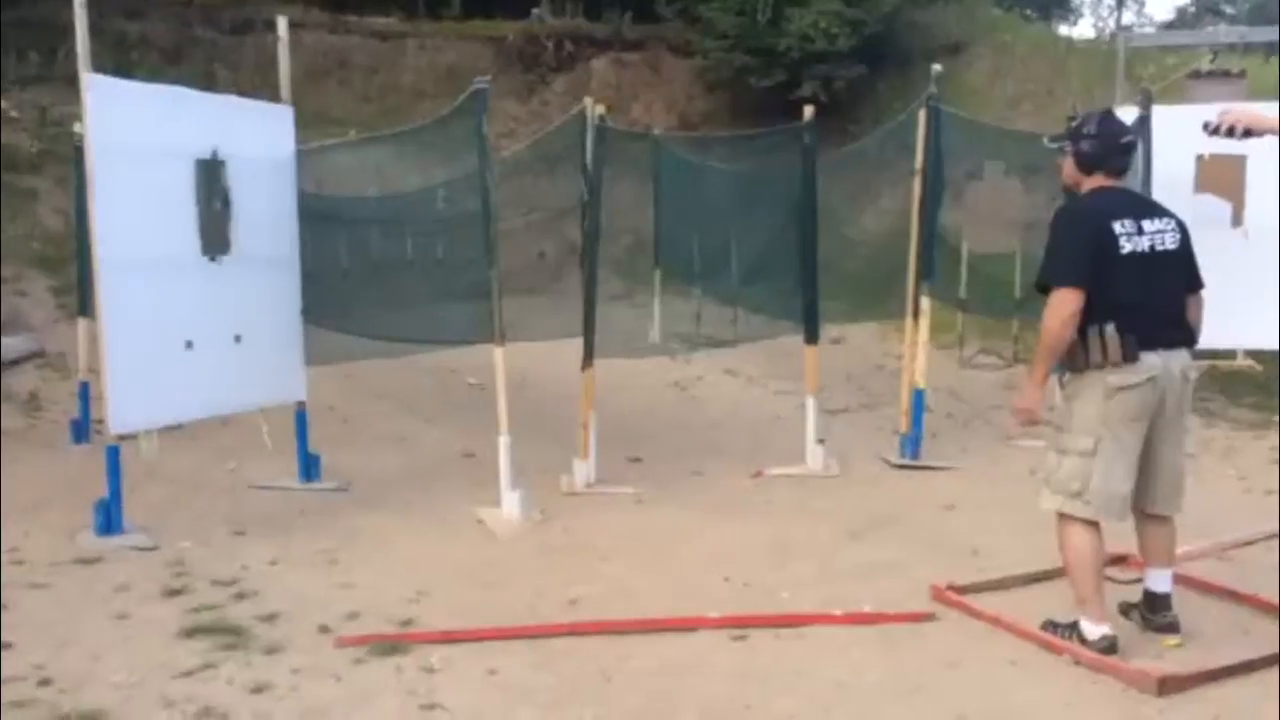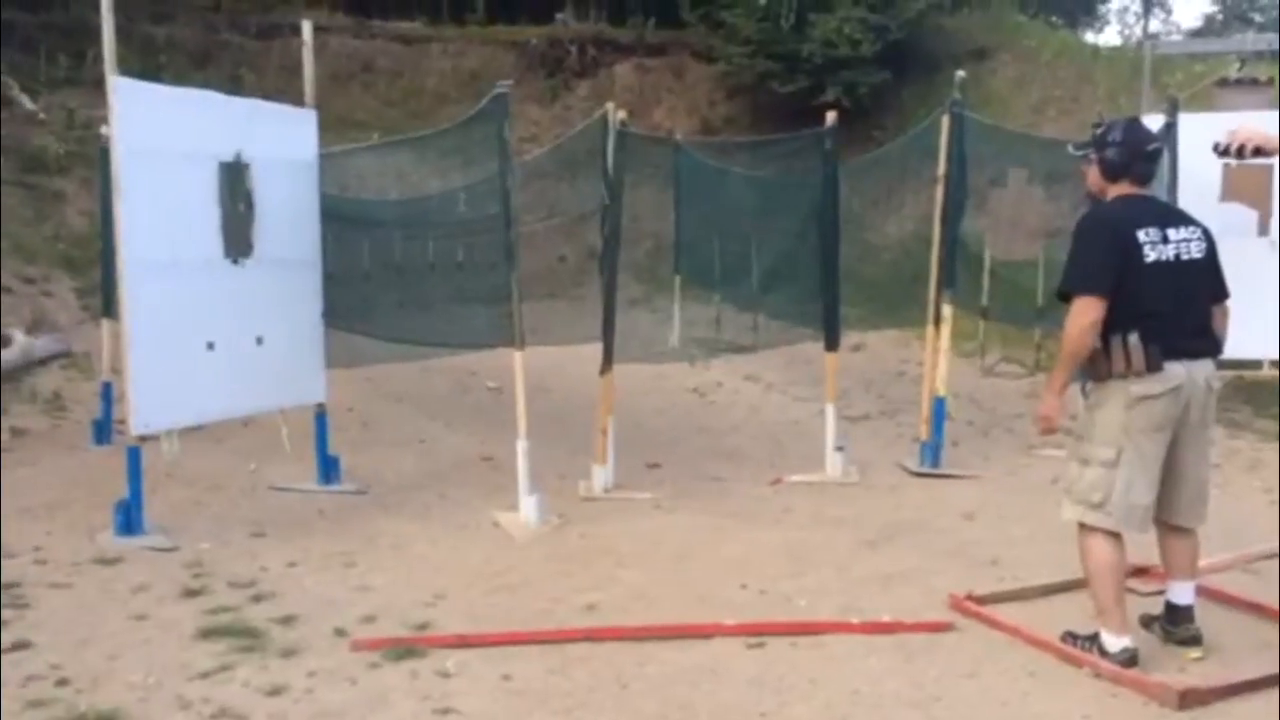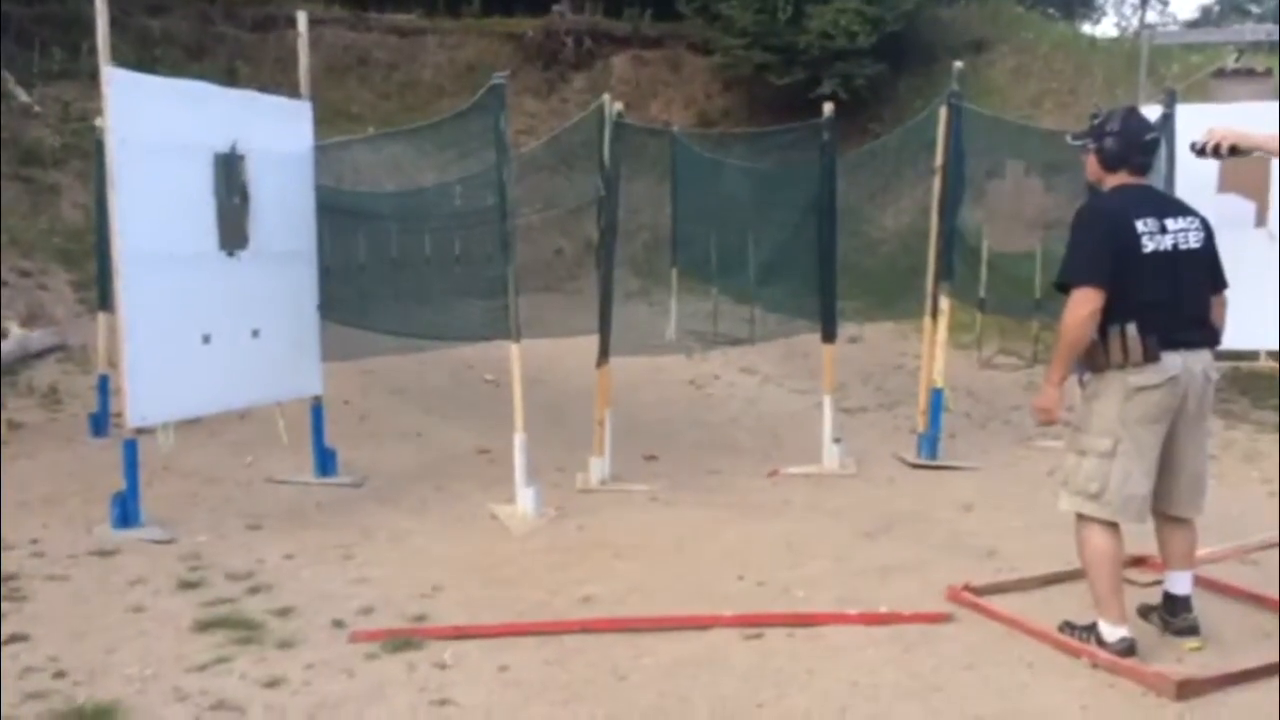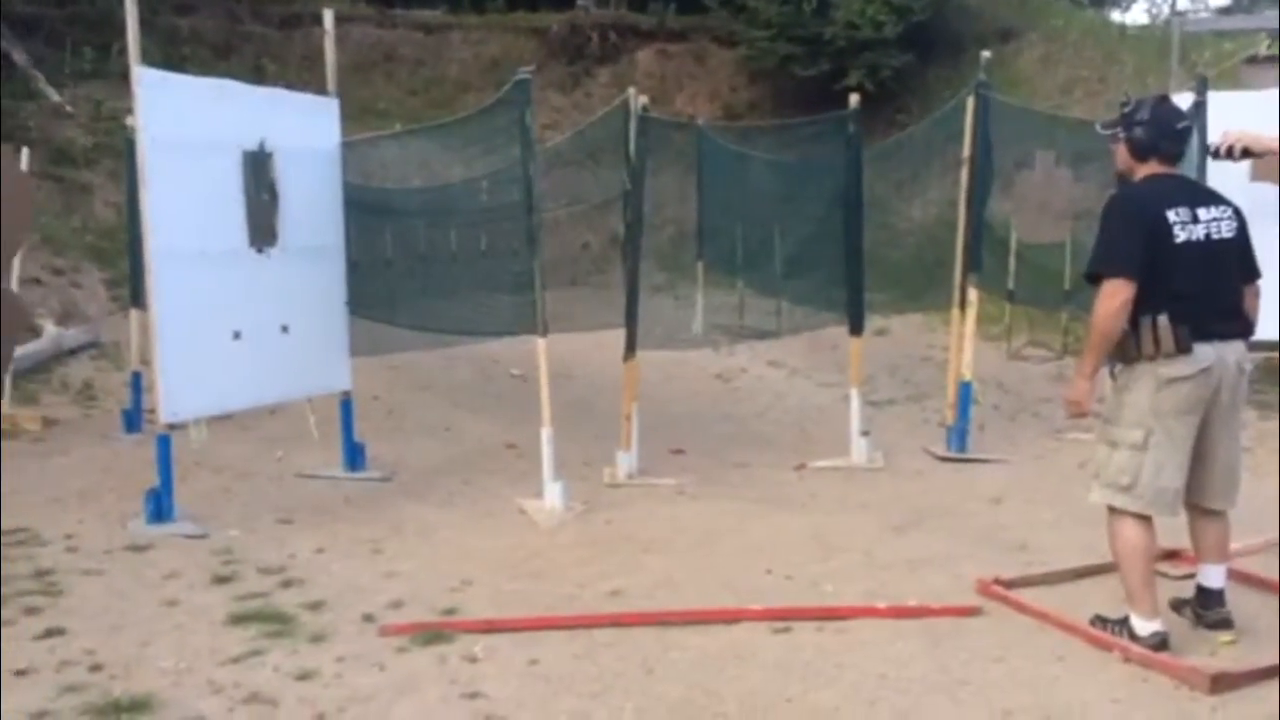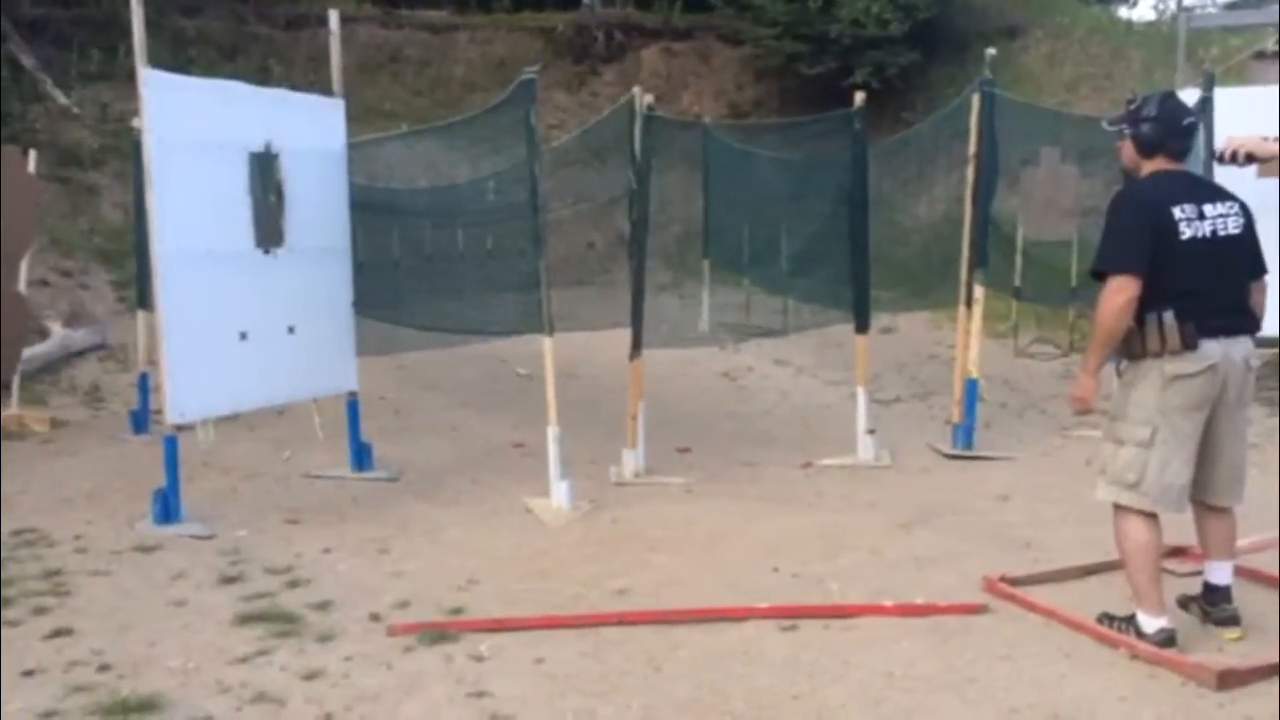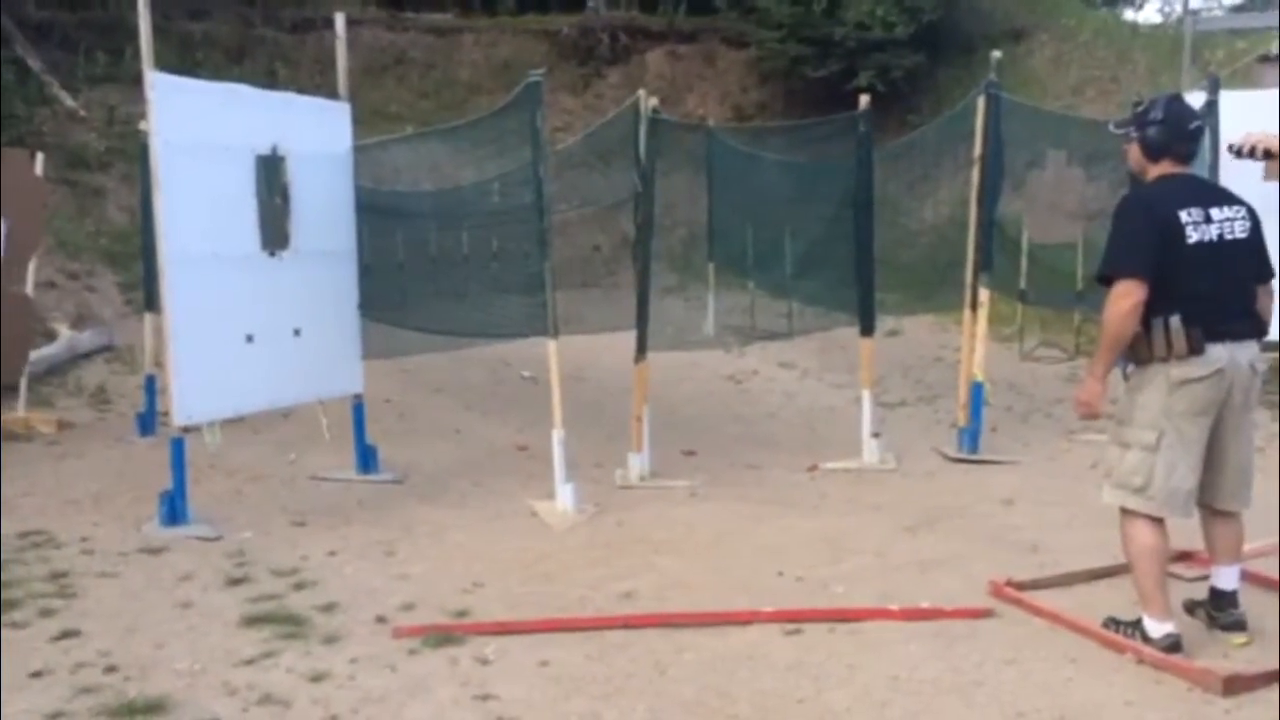
dt=0.5s
person 1, frame 1
left shoulder: (1079, 215)
right shoulder: (1164, 219)
left elbow: (1067, 308)
right elbow: (1193, 304)
left wrist: (1035, 382)
left hip: (1114, 373)
right hip: (1171, 367)
left knee: (1075, 502)
right knee: (1155, 498)
left ankle: (1094, 627)
right ankle: (1158, 604)
person 1, frame 2
left shoulder: (1103, 223)
right shoulder: (1193, 227)
left elbow: (1088, 317)
right elbow: (1218, 314)
left wrist: (1054, 390)
left hip: (1136, 382)
right hip: (1197, 377)
left knee: (1098, 513)
right knee: (1179, 508)
left ankle: (1113, 639)
right ankle: (1180, 617)
person 1, frame 3
left shoulder: (1101, 213)
right shoulder: (1189, 217)
left elbow: (1087, 307)
right elbow: (1217, 304)
left wrist: (1053, 380)
left hip: (1134, 373)
right hip: (1194, 368)
left knee: (1095, 504)
right knee: (1176, 500)
left ankle: (1111, 630)
right ankle: (1178, 607)
person 1, frame 4
left shoulder: (1132, 203)
right shoulder: (1222, 206)
left elbow: (1117, 298)
right elbow: (1250, 294)
left wrist: (1085, 373)
left hip: (1165, 365)
right hip: (1227, 359)
left knee: (1127, 497)
right knee: (1209, 493)
left ankle: (1144, 624)
right ankle: (1211, 600)
person 1, frame 5
left shoulder: (1137, 200)
right shoulder: (1230, 202)
left elbow: (1123, 295)
right elbow: (1257, 290)
left wrist: (1090, 369)
left hip: (1171, 361)
right hip: (1234, 355)
left knee: (1134, 495)
right knee: (1216, 489)
left ankle: (1151, 621)
right ankle: (1219, 597)
person 1, frame 6
left shoulder: (1144, 204)
left elbow: (1129, 299)
left wrist: (1096, 375)
left hip: (1178, 367)
left knee: (1140, 500)
right knee: (1222, 495)
left ankle: (1157, 626)
right ankle: (1225, 603)
